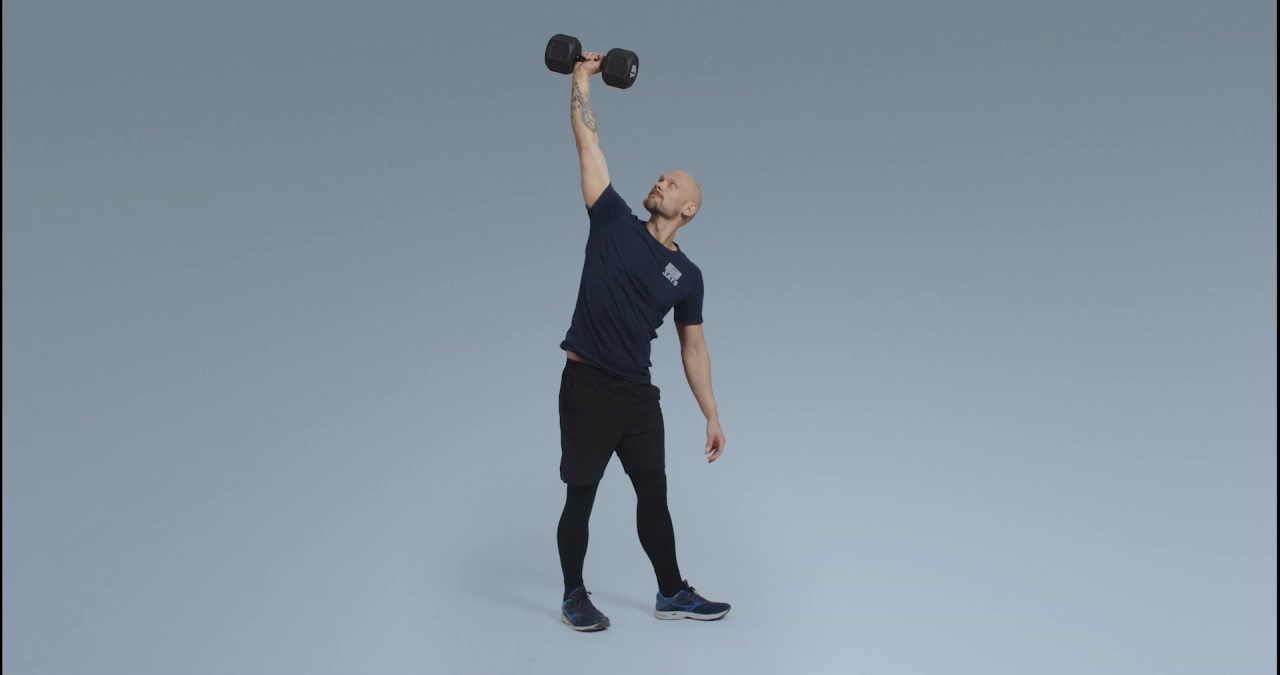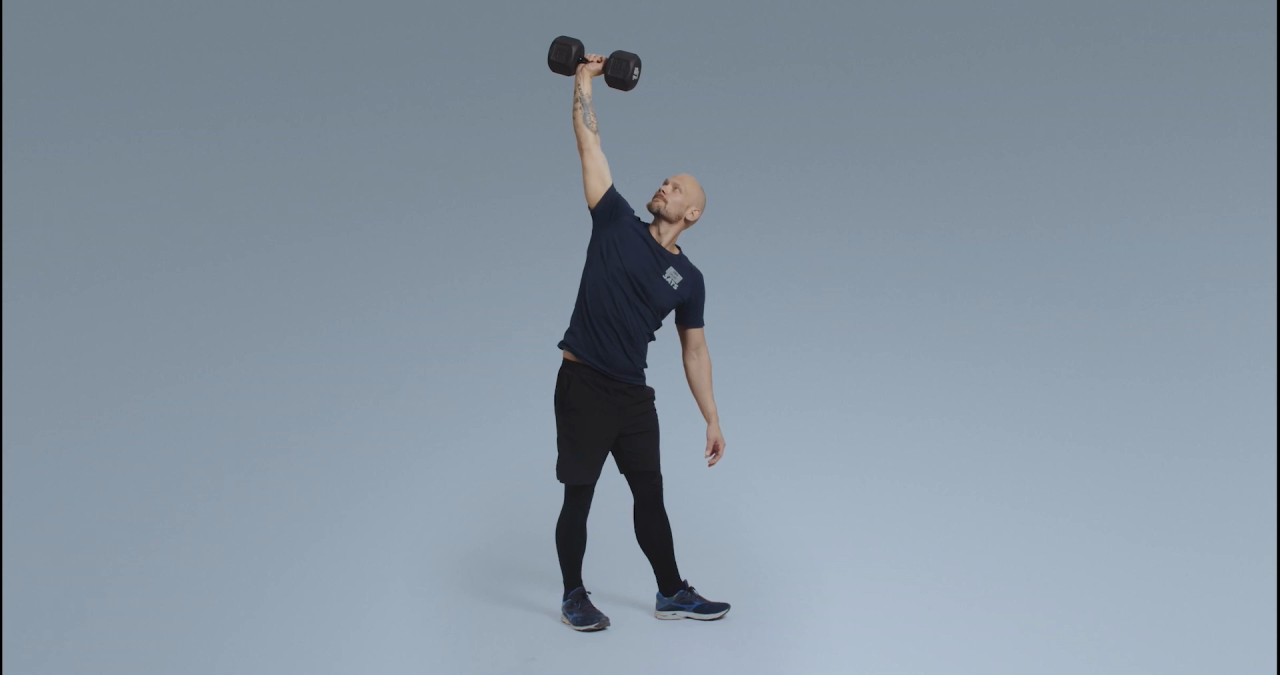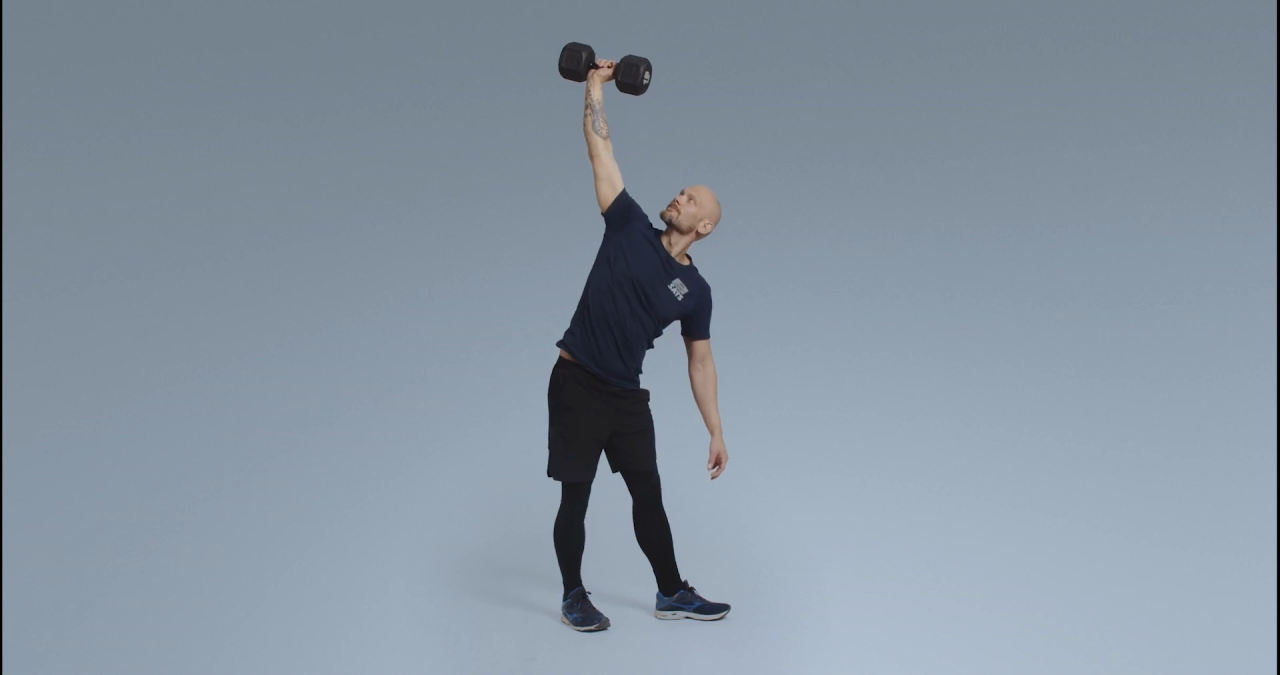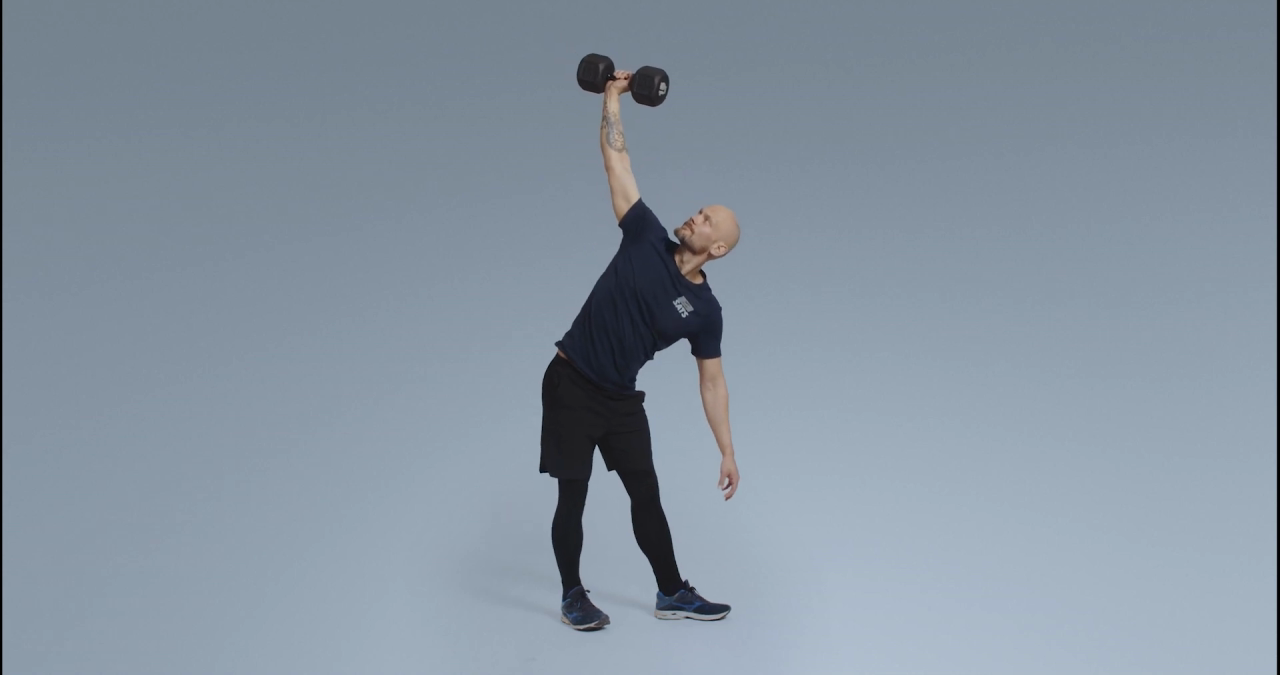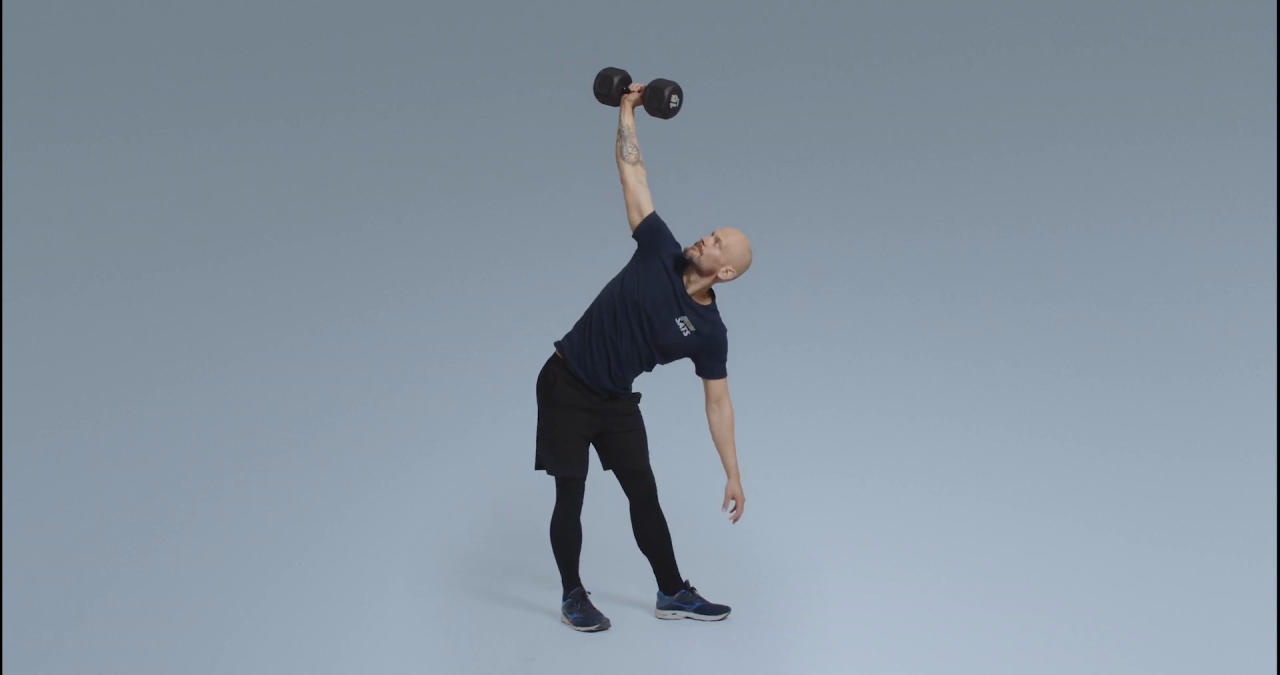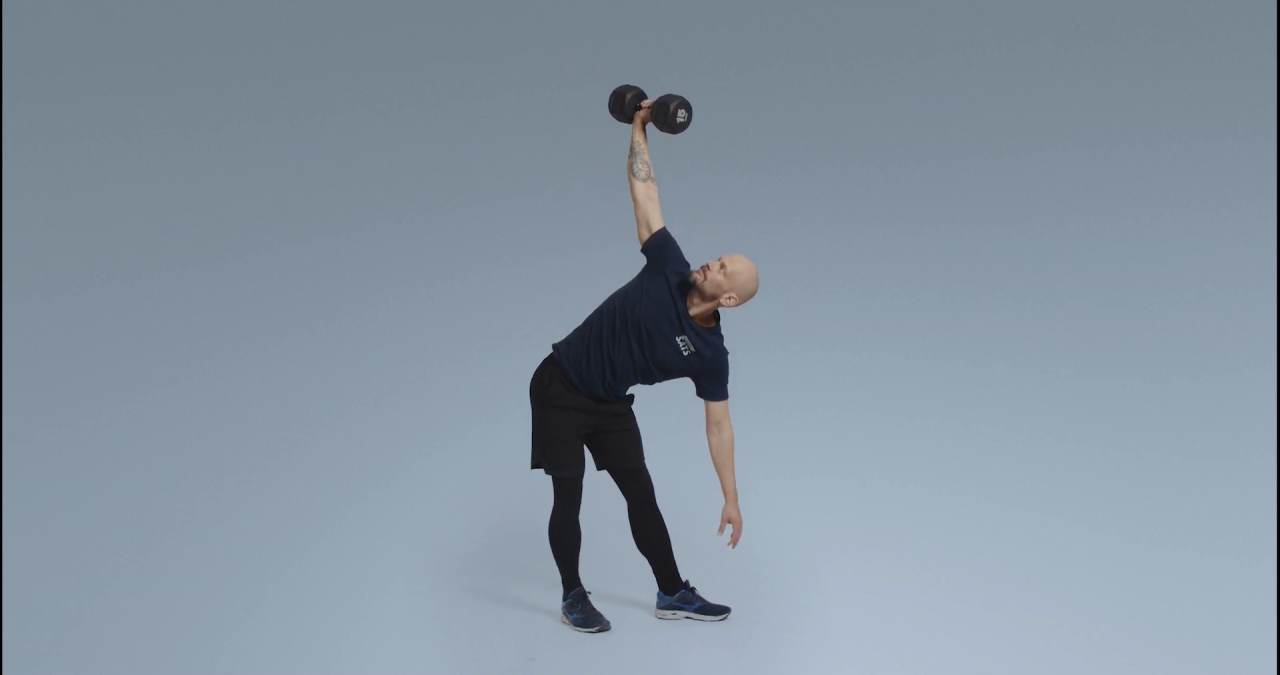
dt=0.3s
person 1, frame 1
left shoulder: (687, 275)
right shoulder: (615, 222)
left elbow: (693, 348)
right elbow: (587, 143)
left wrist: (712, 416)
right wrist: (581, 79)
left hip: (639, 392)
right hip: (588, 385)
left knee: (654, 494)
right knee: (581, 496)
left ankle: (672, 593)
right ankle: (574, 597)
person 1, frame 2
left shoulder: (688, 279)
right shoulder: (617, 223)
left elbow: (695, 351)
right elbow: (589, 145)
left wrist: (712, 420)
right wrist: (584, 80)
left hip: (634, 393)
right hip: (584, 386)
left knee: (650, 495)
right knee: (579, 497)
left ankle: (671, 593)
right ankle: (574, 597)
person 1, frame 3
left shoulder: (696, 292)
right shoulder: (630, 228)
left elbow: (700, 364)
right elbow: (600, 150)
left wrist: (715, 432)
right wrist: (594, 86)
left hip: (627, 395)
right hip: (577, 385)
left knee: (648, 495)
right knee: (576, 497)
left ankle: (671, 593)
right ankle: (573, 598)
person 1, frame 4
left shoulder: (704, 310)
right shoulder: (645, 240)
left elbow: (712, 381)
right elbow: (616, 162)
left wrist: (727, 451)
right wrist: (612, 98)
left hip: (622, 398)
right hip: (572, 385)
left knee: (646, 494)
right knee: (574, 496)
left ankle: (671, 593)
right ankle: (573, 597)
person 1, frame 5
left shoulder: (709, 333)
right shoulder: (660, 252)
left elbow: (718, 403)
right elbow: (632, 176)
left wrist: (733, 474)
right wrist: (627, 111)
left hip: (615, 400)
right hip: (565, 386)
left knee: (644, 493)
right knee: (570, 496)
left ankle: (673, 593)
right ankle: (573, 597)
person 1, frame 6
left shoulder: (709, 353)
right shoulder: (668, 269)
left elbow: (718, 425)
right elbow: (644, 191)
left wrist: (731, 498)
right wrist: (639, 129)
left hip: (610, 403)
right hip: (560, 387)
left knee: (641, 492)
right knee: (568, 496)
left ankle: (672, 593)
right ankle: (573, 597)
